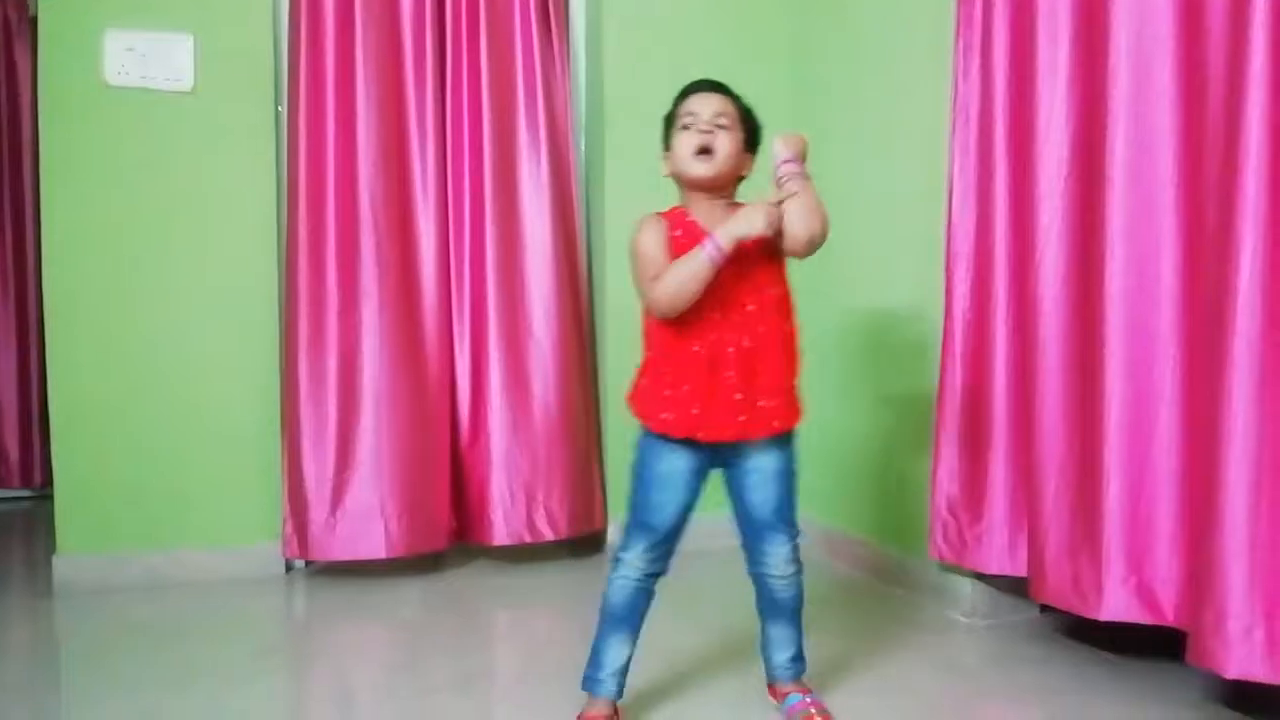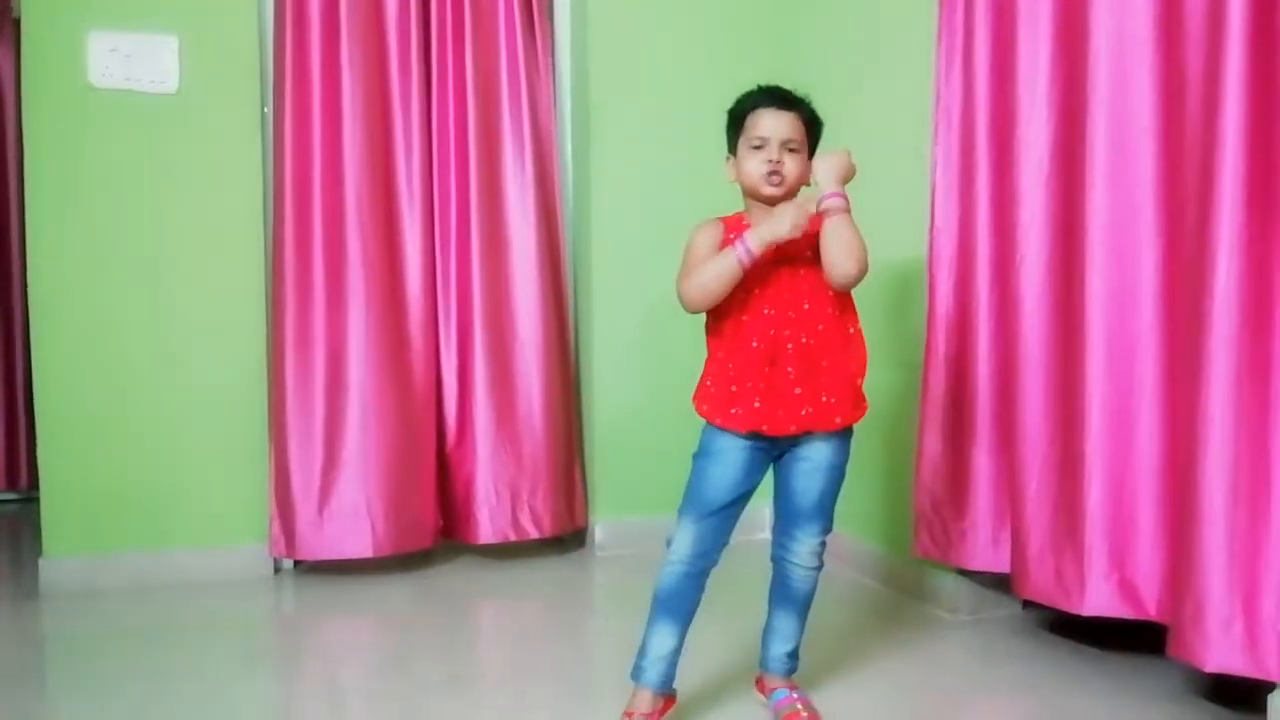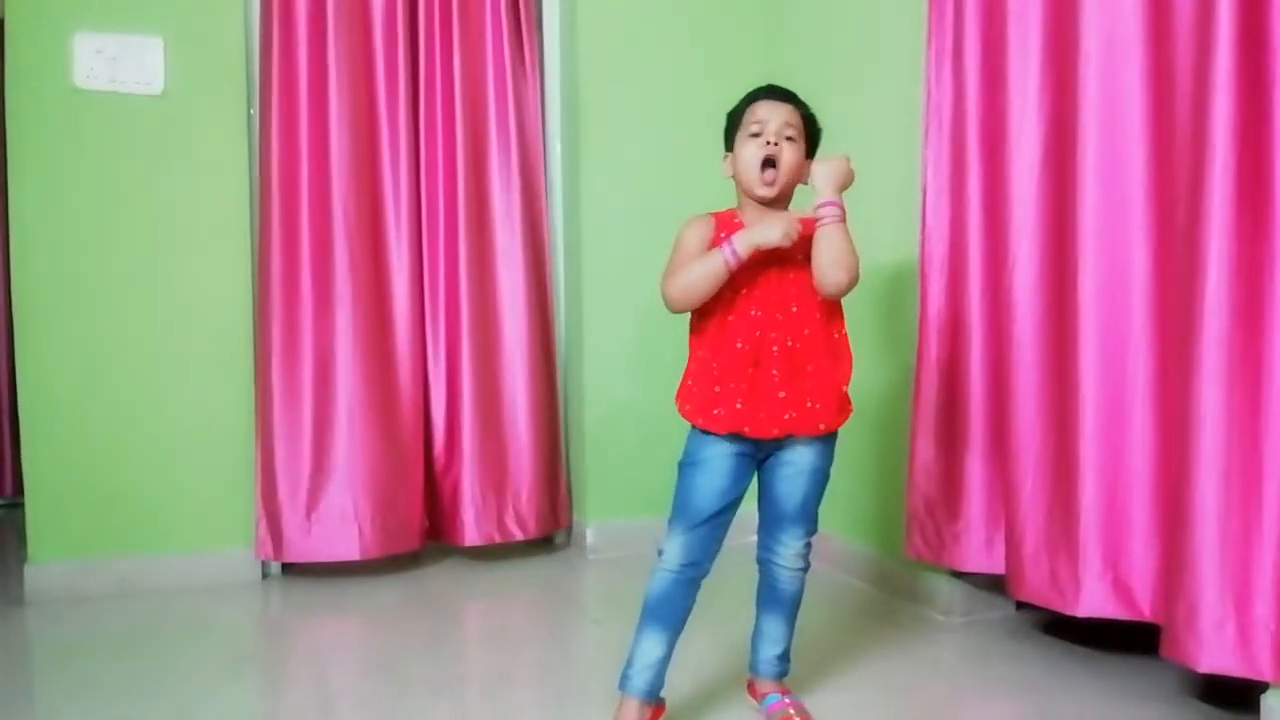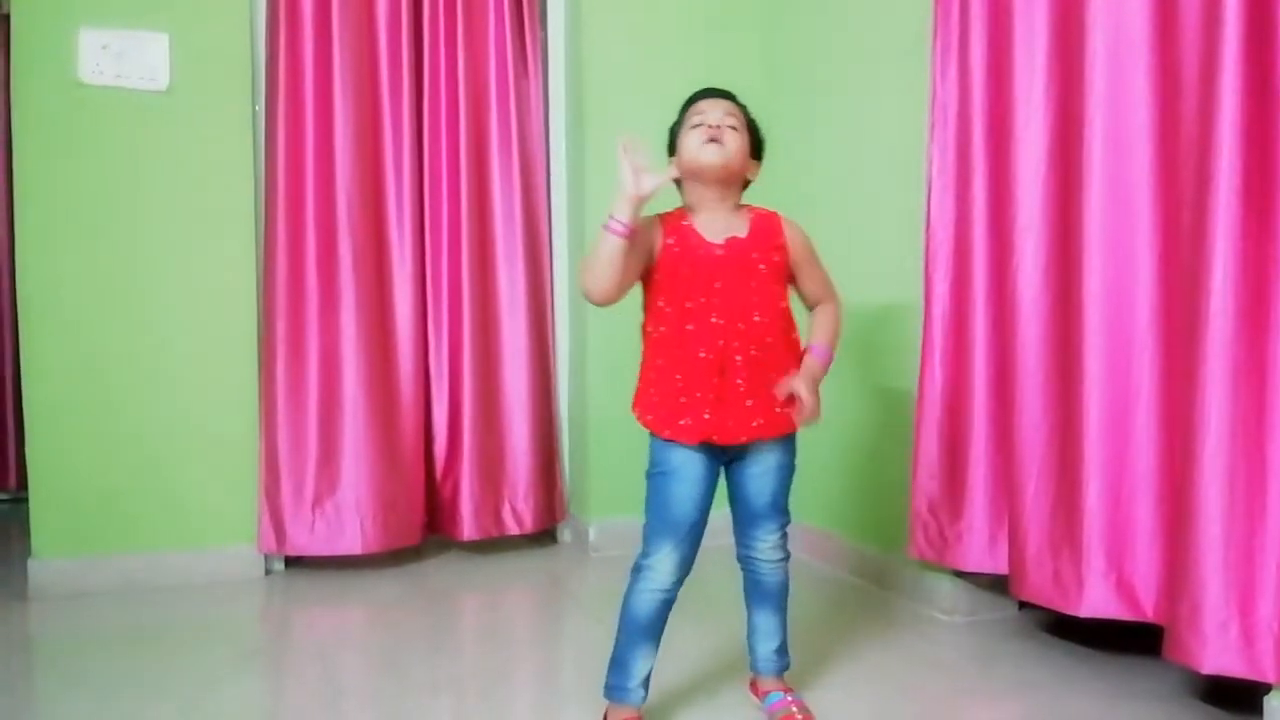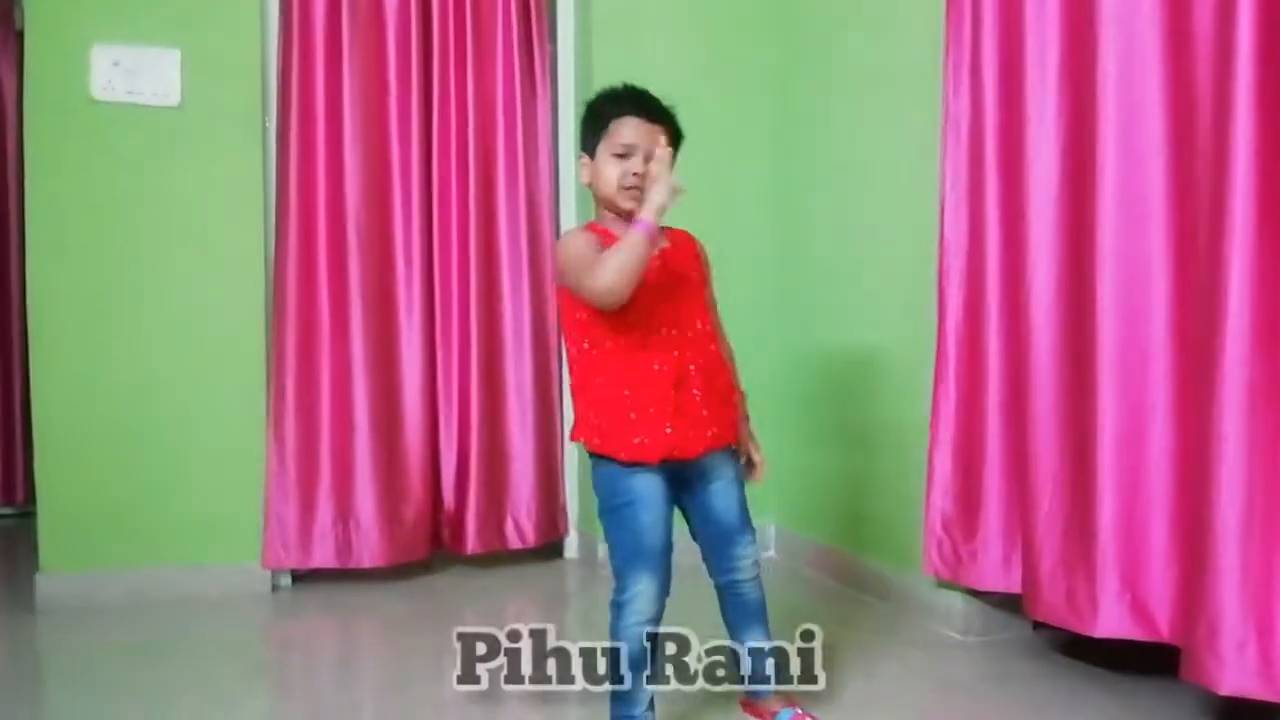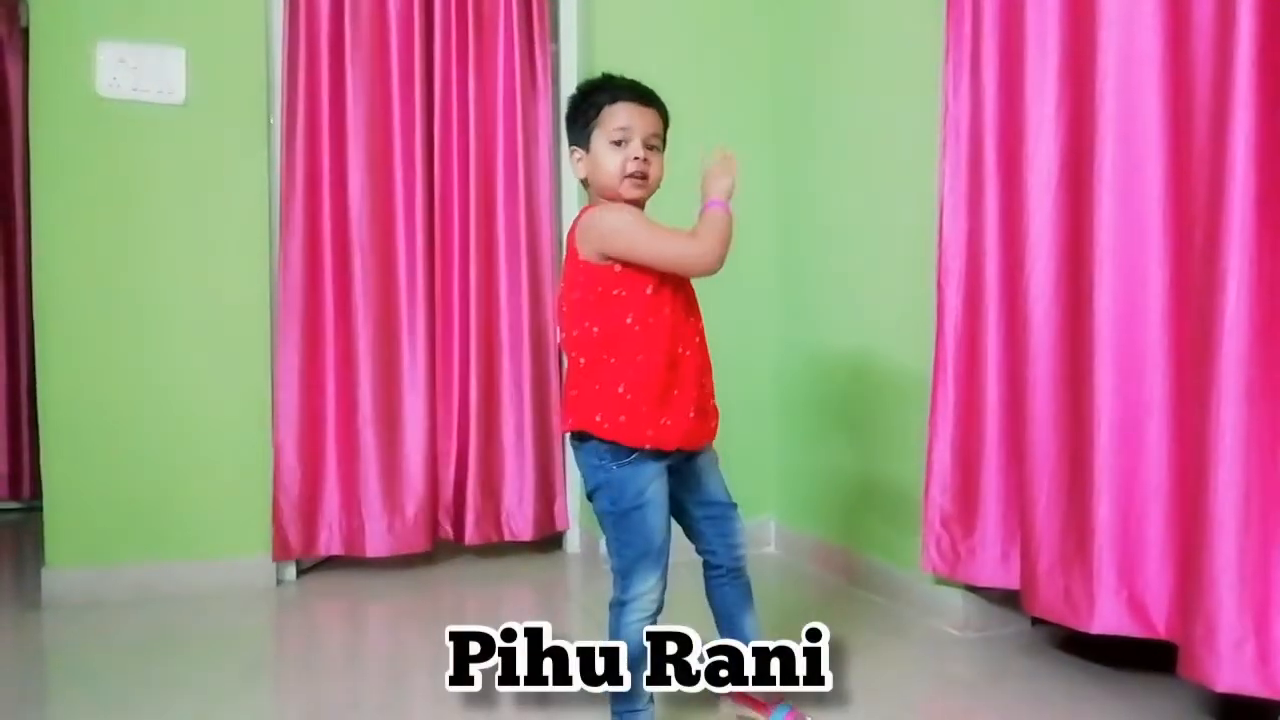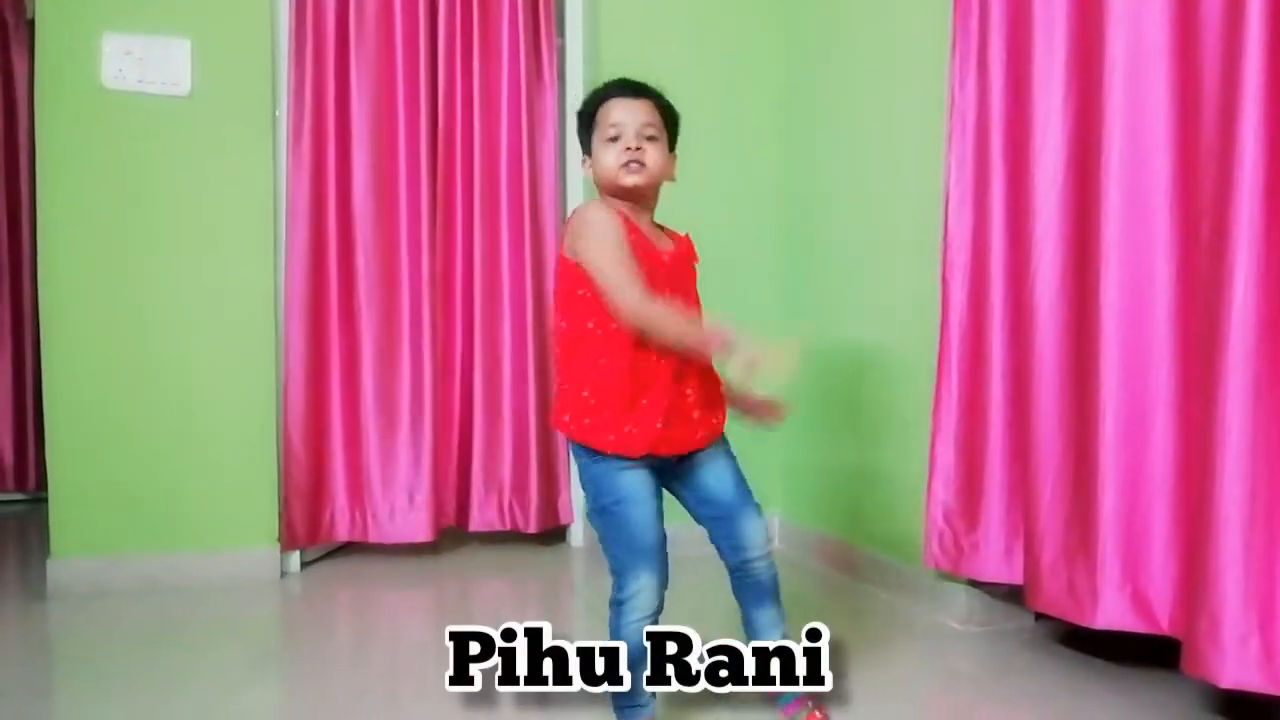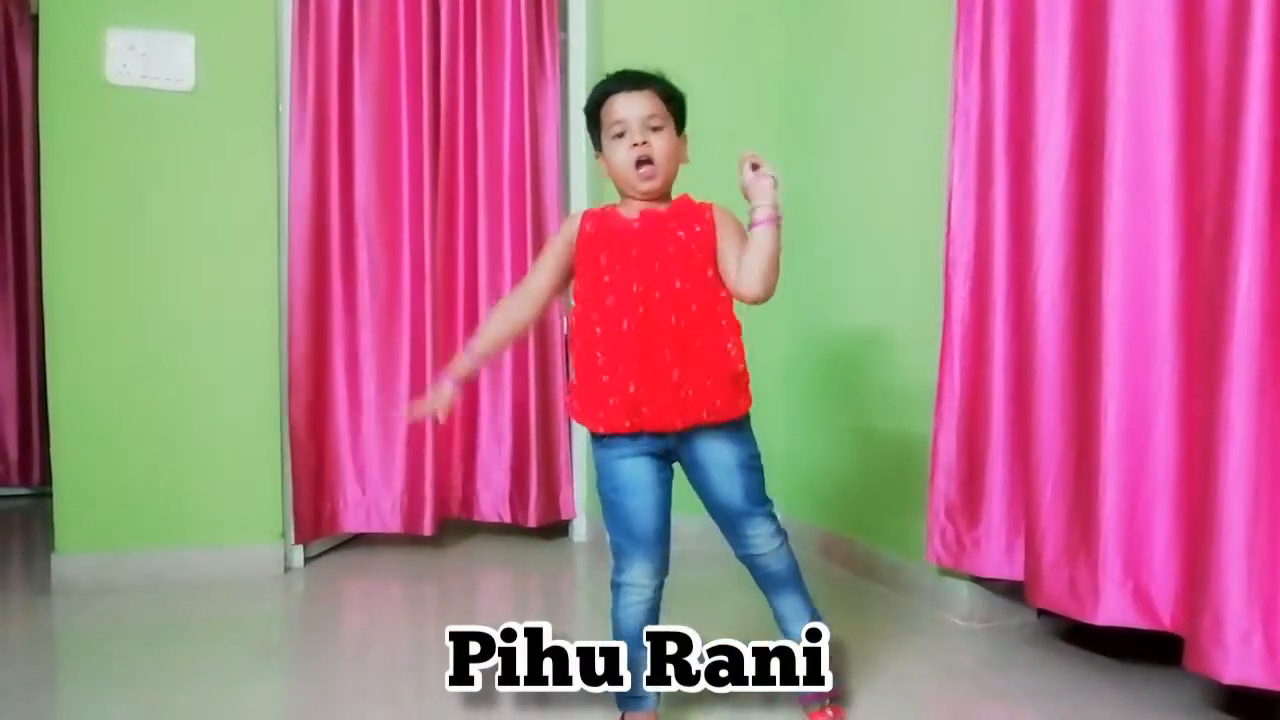
dt=0.5s
person 1, frame 1
left shoulder: (768, 223)
right shoulder: (656, 230)
left elbow: (809, 235)
right elbow: (665, 298)
left wrist: (791, 166)
right wrist: (731, 233)
left hip: (763, 428)
right hip: (675, 429)
left knee: (778, 559)
right knee: (638, 559)
person 1, frame 2
left shoulder: (825, 229)
right shoulder: (715, 234)
left elbow: (847, 271)
right elbow: (693, 295)
left wrist: (832, 190)
right wrist: (763, 235)
left hip: (821, 421)
right hip: (737, 420)
left knee: (802, 553)
right knee: (690, 545)
person 1, frame 3
left shoulder: (817, 231)
right shoulder: (706, 231)
left elbow: (835, 282)
right elbow: (676, 294)
left wrist: (830, 195)
right wrist: (750, 240)
left hip: (806, 425)
right hip: (721, 423)
left knee: (788, 555)
right knee: (681, 555)
person 1, frame 4
left shoulder: (779, 233)
right shoulder: (656, 234)
left elbow: (826, 304)
right elbow: (597, 289)
left wrist: (809, 375)
right wrist: (628, 202)
left hip: (766, 425)
right hip: (681, 428)
left knee: (767, 552)
right knee: (662, 565)
person 1, frame 5
left shoulder: (686, 247)
right shoulder: (578, 245)
right elbow: (611, 287)
left wrist: (742, 426)
right wrist: (651, 210)
left hip: (704, 446)
right hip: (625, 452)
left knee: (739, 567)
right knee: (642, 591)
person 1, frame 6
left shoulder: (643, 239)
right shoulder: (603, 224)
right elbow: (706, 256)
left wrist: (699, 428)
right wrist: (717, 194)
left hip: (677, 437)
right hip: (619, 442)
left knee: (727, 548)
right knee: (642, 589)
person 1, frame 7
left shoulder: (677, 246)
right shoulder: (595, 221)
right elbow: (638, 311)
left wrist: (734, 395)
right wrist: (731, 341)
left hip: (692, 429)
right hip: (612, 439)
left knee: (750, 540)
right knee: (640, 586)
person 1, frame 8
left shoulder: (710, 222)
right shoulder: (582, 231)
left elbow: (754, 286)
right elbow: (522, 305)
left wrist: (763, 203)
right wrist: (455, 376)
left hip: (713, 416)
right hip: (622, 428)
left knee: (761, 539)
right knee: (639, 572)
